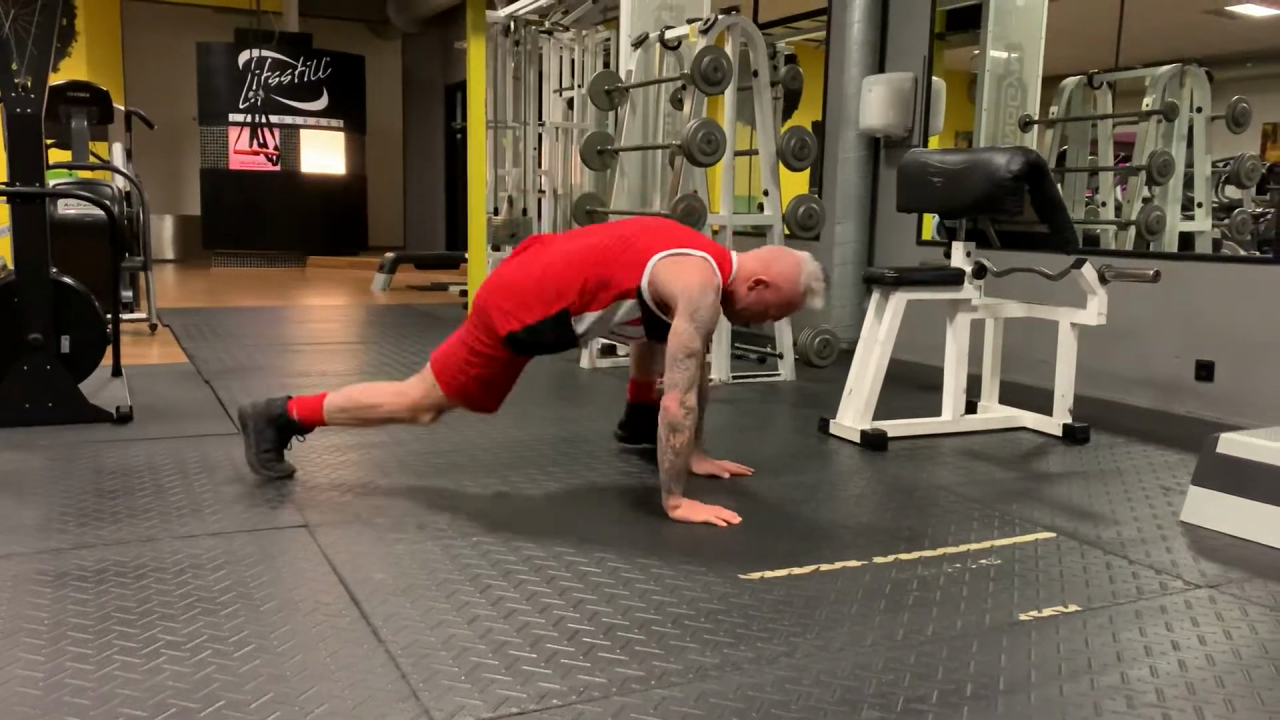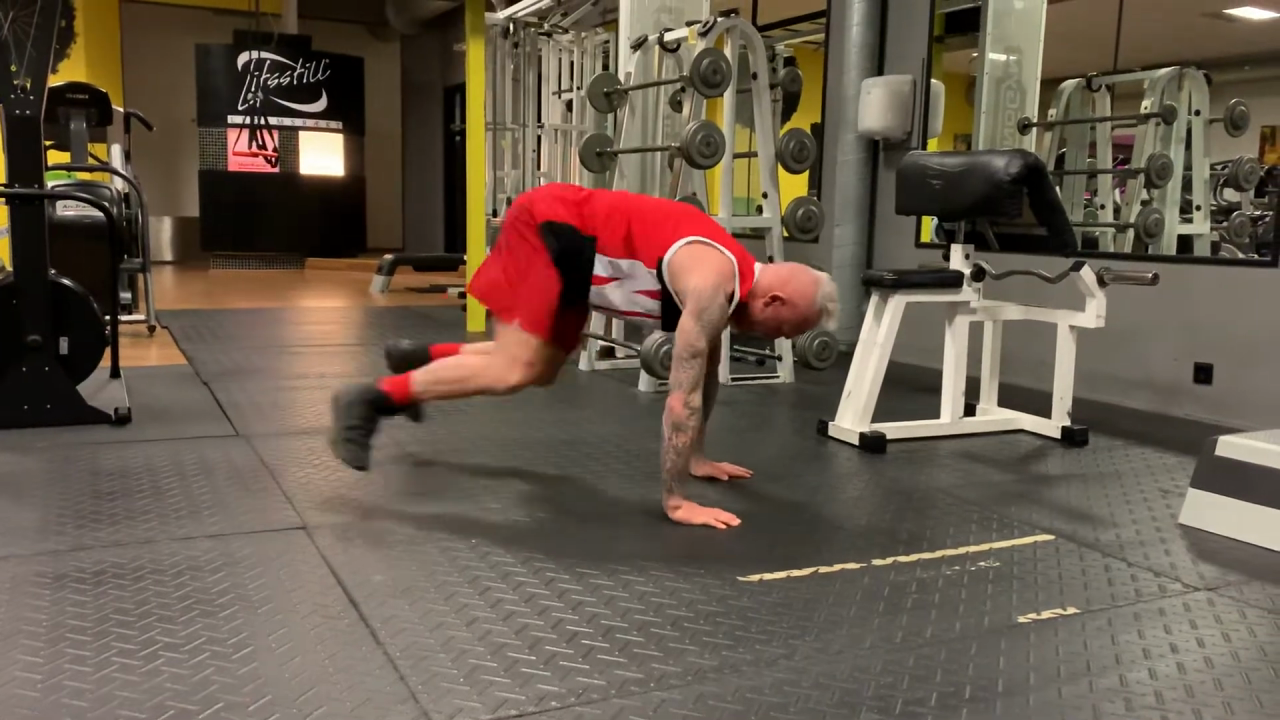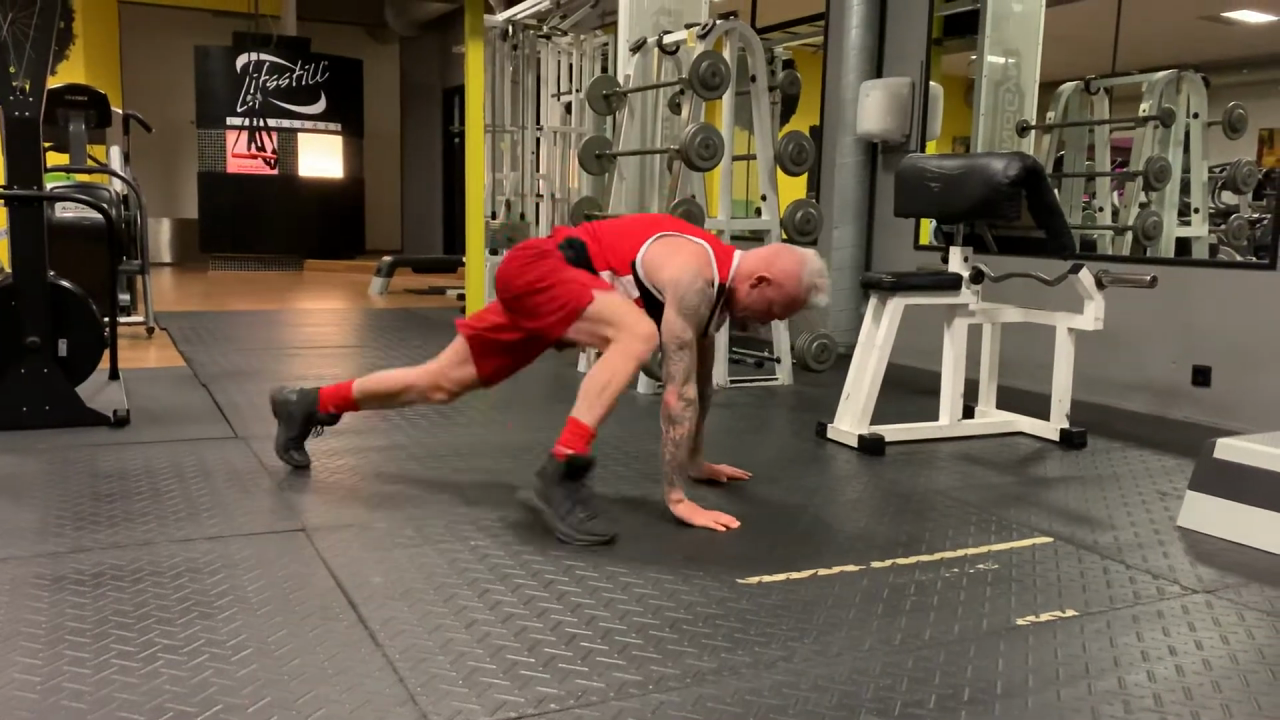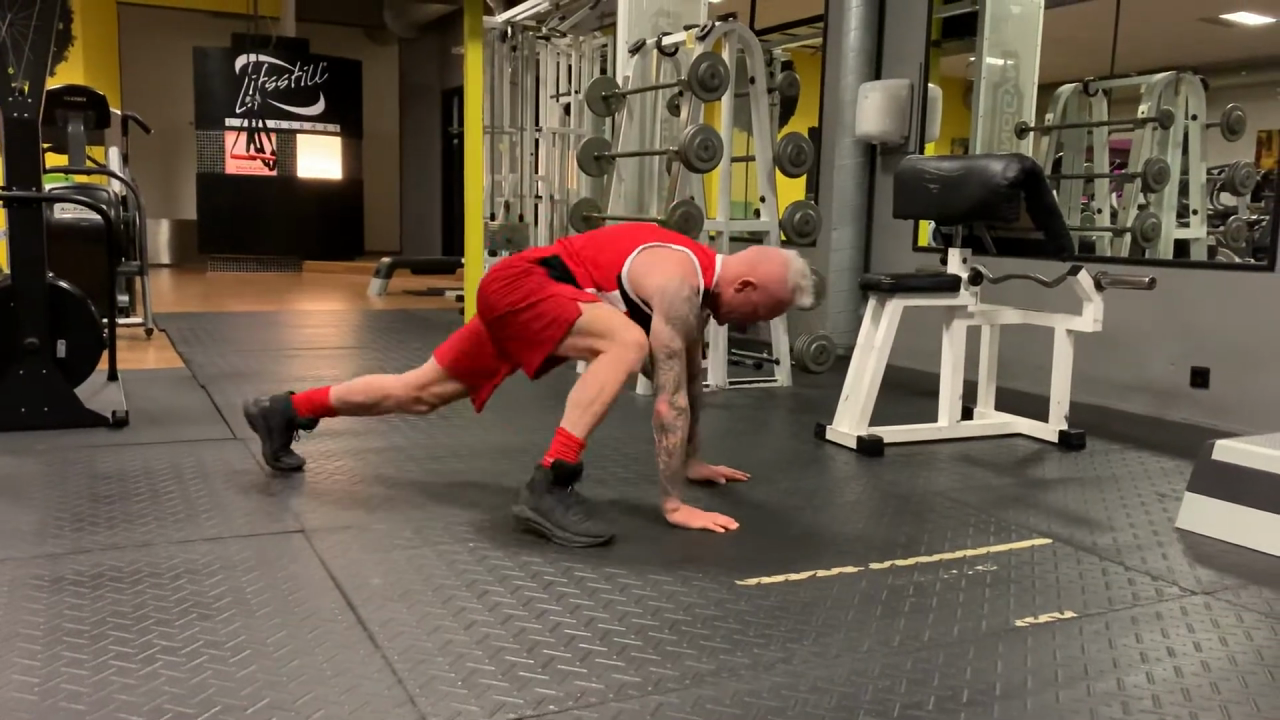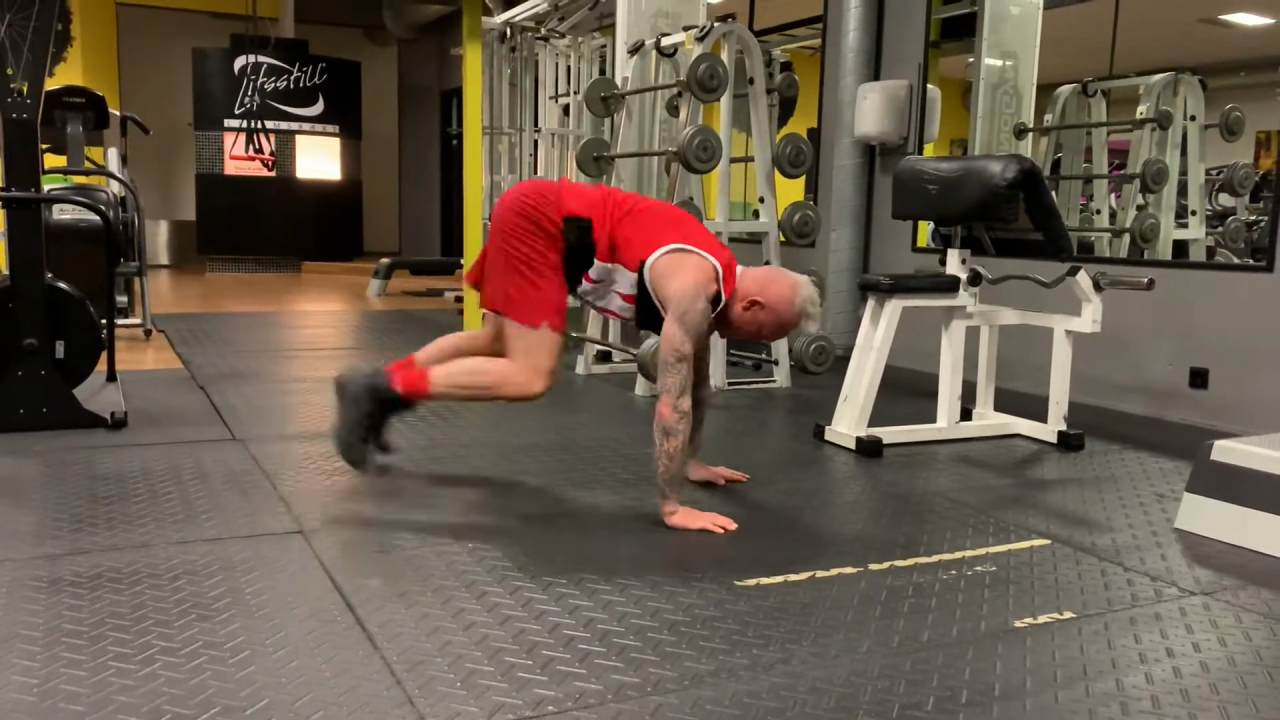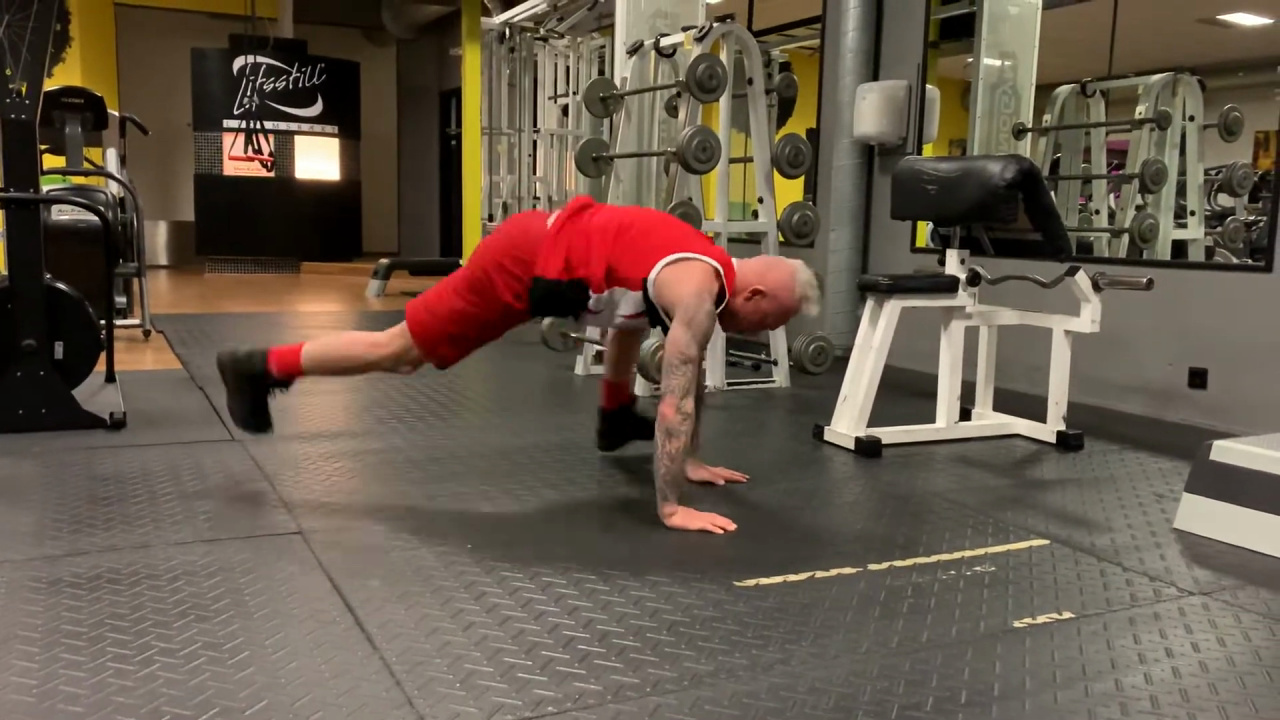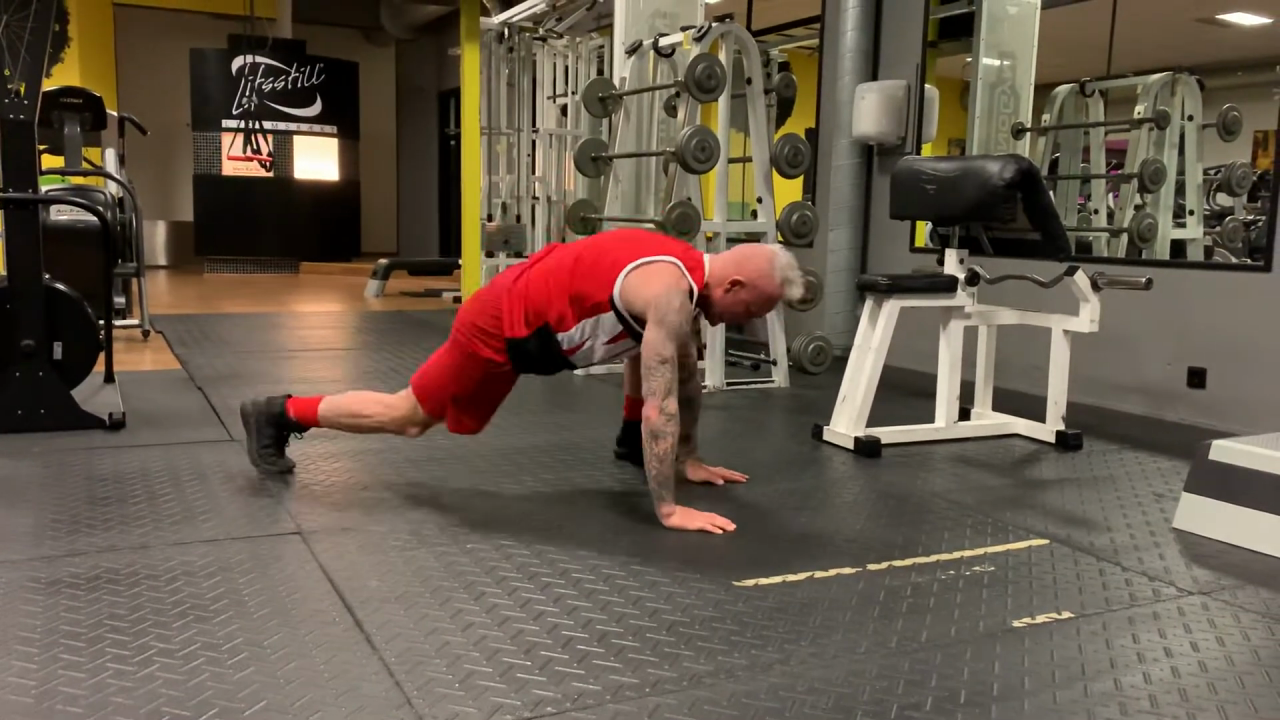
dt=0.2s
person 1, frame 1
left shoulder: (705, 270)
right shoulder: (700, 286)
left elbow: (689, 371)
right elbow: (679, 395)
left wrist: (694, 454)
right wrist: (677, 501)
left hip: (545, 275)
right hip: (520, 305)
left knee: (660, 337)
right knee: (420, 404)
left ankle: (638, 422)
right ankle: (279, 417)
person 1, frame 2
left shoulder: (731, 283)
right shoulder: (712, 284)
left elbow: (706, 375)
right elbow: (684, 396)
left wrist: (696, 457)
right wrist: (676, 499)
left hip: (572, 237)
right hip: (546, 222)
left knee: (553, 358)
right knee: (512, 372)
left ankle: (419, 358)
right ankle: (374, 400)
person 1, frame 3
left shoulder: (716, 278)
right shoulder: (691, 273)
left elbow: (701, 373)
right elbow: (680, 390)
left wrist: (697, 459)
right wrist: (678, 495)
left hip: (555, 284)
right hip: (535, 271)
left knee: (440, 383)
right knee: (640, 336)
left ankle: (308, 406)
right ankle: (561, 476)
person 1, frame 4
left shoulder: (706, 278)
right shoulder: (679, 284)
left elbow: (693, 375)
right elbow: (670, 395)
left wrist: (690, 461)
right wrist: (675, 503)
left hip: (537, 292)
right hip: (519, 288)
left knee: (419, 395)
right knee: (626, 348)
left ankle: (283, 413)
right ankle: (548, 485)
person 1, frame 5
left shoulder: (720, 283)
right shoulder: (699, 289)
left elbow: (697, 374)
right elbow: (674, 398)
left wrist: (690, 460)
right wrist: (673, 505)
left hip: (555, 218)
right hip: (538, 218)
left knee: (505, 340)
right knee: (529, 377)
left ankle: (380, 387)
right ankle: (376, 393)
person 1, frame 6
left shoulder: (705, 265)
right shoulder: (698, 289)
left elbow: (689, 372)
right elbow: (677, 400)
left wrist: (690, 460)
right wrist: (672, 507)
left hip: (546, 234)
right hip: (521, 266)
left knee: (641, 315)
right knee: (398, 351)
left ankle: (614, 420)
right ankle: (261, 368)
person 1, frame 7
left shoulder: (689, 276)
right shoulder: (670, 292)
left elbow: (686, 375)
right elbow: (660, 403)
left wrist: (689, 459)
right wrist: (669, 508)
left hip: (529, 297)
right hip: (501, 326)
left knee: (651, 335)
right knee: (408, 417)
left ankle: (634, 437)
right ankle: (276, 414)
